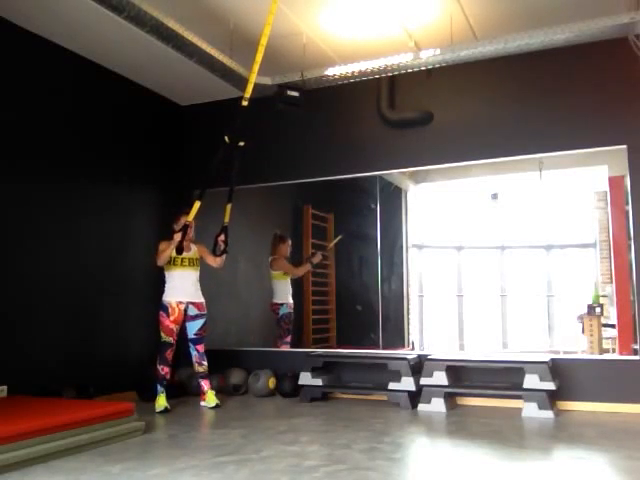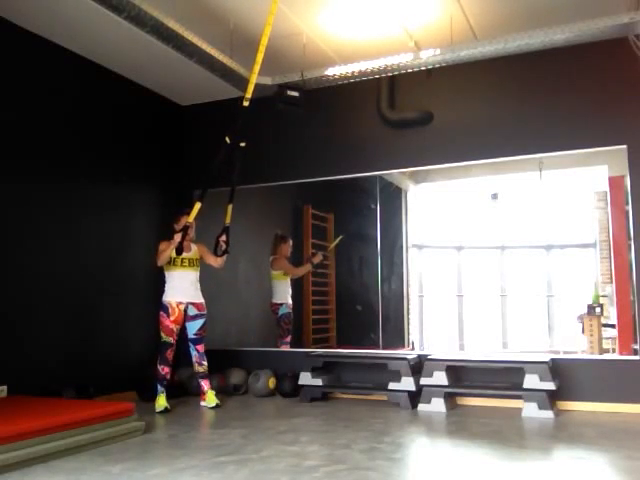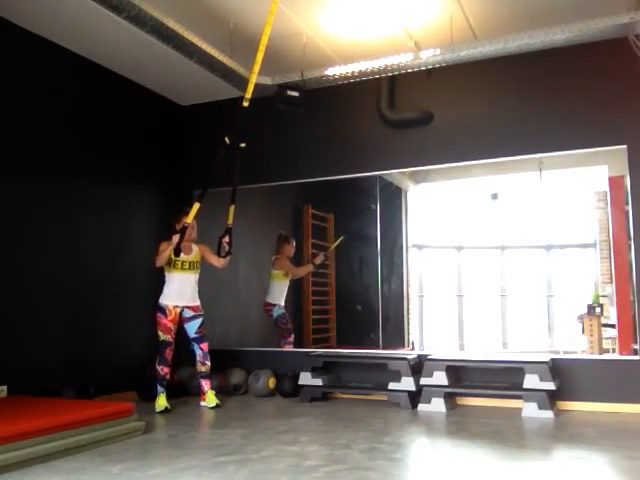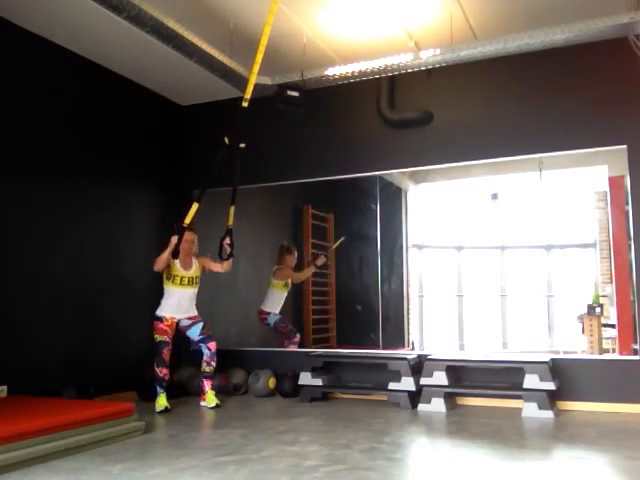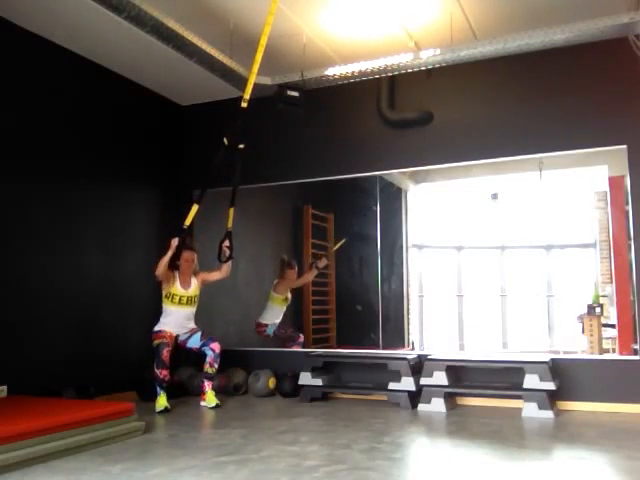
dt=0.2s
person 1, frame 1
left shoulder: (198, 248)
right shoulder: (166, 245)
left elbow: (217, 264)
right elbow: (159, 262)
left wrist: (223, 247)
right wrist: (174, 244)
left hip: (196, 302)
right hip: (172, 302)
left knee: (198, 346)
right knee: (167, 346)
left ankle: (206, 393)
right ankle: (161, 396)
person 1, frame 2
left shoulder: (199, 248)
right shoulder: (166, 245)
left elbow: (218, 263)
right elbow: (160, 262)
right wrist: (174, 244)
left hip: (196, 303)
right hip: (172, 303)
left knee: (198, 347)
right knee: (168, 347)
left ankle: (206, 393)
right ankle: (161, 396)
person 1, frame 3
left shoulder: (200, 249)
right shoulder: (167, 245)
left elbow: (221, 263)
right elbow: (158, 262)
left wrist: (226, 248)
right wrist: (173, 245)
left hip: (192, 305)
right hip: (169, 305)
left knee: (201, 346)
right knee: (166, 347)
left ankle: (207, 393)
right ankle: (161, 395)
person 1, frame 4
left shoulder: (200, 262)
right shoulder: (169, 259)
left elbow: (224, 268)
right elbow: (156, 267)
left wrist: (229, 251)
right wrist: (170, 248)
left hip: (189, 316)
right hip: (166, 316)
left knee: (209, 346)
right knee: (163, 349)
left ankle: (207, 393)
right ankle: (161, 396)
person 1, frame 5
left shoulder: (199, 279)
right shoulder: (169, 277)
left elbow: (223, 273)
right elbow: (158, 273)
left wrist: (228, 254)
right wrist: (171, 251)
left hip: (188, 330)
right hip: (164, 330)
left knee: (214, 347)
right knee: (163, 351)
left ankle: (207, 394)
right ankle: (161, 396)
